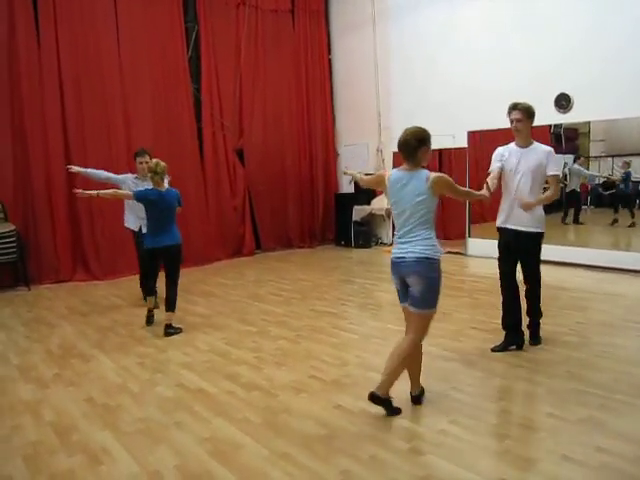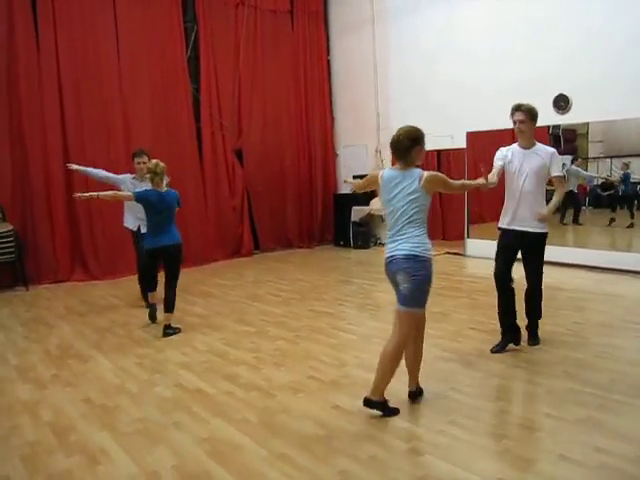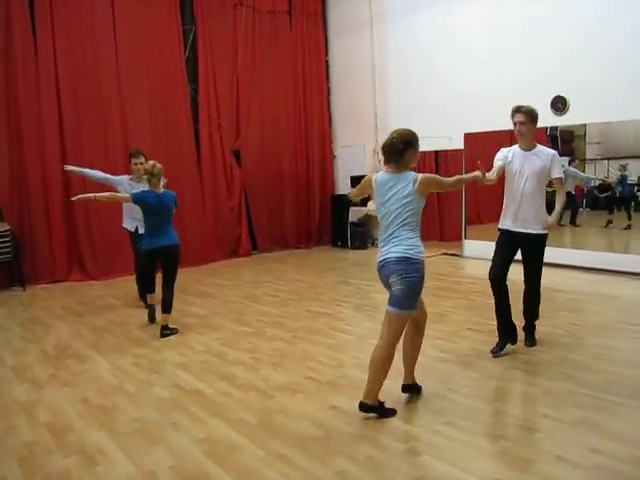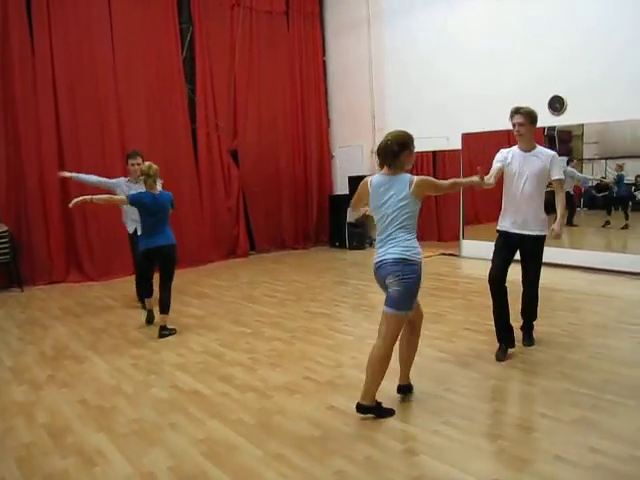
dt=0.1s
person 1, frame 1
left shoulder: (387, 178)
right shoulder: (435, 179)
left elbow: (363, 181)
right elbow: (463, 194)
left wrist: (352, 173)
right wrist: (481, 194)
left hip: (399, 260)
right hip: (424, 260)
left knee: (412, 328)
right knee: (415, 333)
left ankle: (416, 389)
right ankle: (381, 390)
person 1, frame 2
left shoulder: (379, 177)
right shoulder: (426, 179)
left elbow: (358, 185)
right elbow: (457, 186)
left wrist: (353, 181)
right wrist: (478, 183)
left hip: (392, 259)
right hip: (415, 259)
left knee: (416, 323)
right knee: (401, 333)
left ankle: (414, 385)
right ankle: (374, 396)
person 1, frame 3
left shoulder: (374, 181)
right shoulder: (421, 181)
left elbow: (354, 195)
right elbow: (452, 183)
left wrist: (356, 191)
right wrist: (474, 176)
left hip: (385, 262)
right hip: (408, 262)
left knee: (418, 317)
right knee: (389, 336)
left ankle: (409, 380)
right ankle: (369, 399)
person 1, frame 4
left shoulder: (368, 184)
right shoulder: (418, 183)
left elbow: (355, 207)
right elbow: (448, 185)
right wrist: (472, 181)
left hip: (381, 264)
right hip: (404, 263)
left knee: (415, 316)
right knee: (386, 335)
left ankle: (404, 381)
right ankle: (367, 400)
person 2, frame 1
left shoulder: (546, 153)
right shoulder: (501, 152)
left elbow: (555, 190)
right elbow: (493, 177)
left wrist: (535, 202)
right wrist: (489, 185)
left hip: (532, 227)
right hip: (506, 225)
left knee: (531, 280)
right knee: (507, 281)
left ankle: (534, 326)
right ankle: (513, 335)
person 2, frame 2
left shoulder: (549, 154)
right shoulder: (505, 152)
left elbow: (560, 189)
right elbow: (495, 175)
left wrist: (550, 209)
right wrist: (488, 180)
left hip: (536, 228)
right hip: (508, 225)
left knee: (534, 280)
right knee: (501, 277)
left ankle: (532, 327)
right ankle: (509, 333)
person 2, frame 3
left shoulder: (550, 156)
right shoulder: (505, 153)
left elbow: (560, 191)
right elbow: (494, 174)
left wrist: (555, 214)
right wrist: (486, 177)
left hip: (536, 229)
right hip: (508, 226)
left knee: (532, 282)
right knee: (496, 275)
left ankle: (530, 328)
right ankle: (506, 333)
person 2, frame 4
left shoulder: (549, 157)
right shoulder: (504, 154)
left elbow: (559, 192)
right elbow: (493, 177)
left wrist: (558, 221)
right wrist: (486, 181)
left hip: (535, 230)
right hip: (507, 228)
left knee: (530, 283)
right knee: (496, 279)
left ankle: (527, 328)
right ankle: (505, 338)
person 3, frame 1
left shoulder: (146, 195)
right shoulder: (174, 194)
left elbow: (117, 193)
left wrist: (91, 193)
left hip: (152, 245)
right hip: (173, 244)
left knee: (150, 277)
right knee: (171, 283)
left ankle: (150, 312)
right ankle: (169, 325)
person 3, frame 2
left shoulder: (146, 195)
right shoulder: (174, 195)
left elbow: (116, 195)
left wrist: (92, 195)
left hip: (152, 246)
right hip: (173, 245)
left knee: (151, 275)
right knee: (171, 284)
left ankle: (152, 305)
right ankle: (167, 326)
person 3, frame 3
left shoulder: (143, 197)
right shoulder: (171, 196)
left elbow: (114, 196)
left wrist: (89, 196)
left hip: (150, 246)
right hip: (171, 246)
left knee: (148, 276)
right knee: (168, 285)
left ankle: (151, 307)
right ankle: (165, 327)
person 3, frame 4
left shoulder: (139, 198)
right shoulder: (168, 196)
left elbow: (110, 199)
left wrist: (86, 198)
left hip: (147, 247)
right hip: (168, 246)
left knee: (145, 278)
right knee: (165, 285)
left ankle: (150, 312)
right ankle: (163, 327)
person 4, frame 1
right shoulder: (127, 180)
right elbow: (104, 176)
right wrist: (82, 170)
right hip: (138, 228)
right knee: (144, 263)
right ankle: (150, 294)
person 4, frame 2
right shoulder: (125, 180)
right elbow: (104, 175)
right wrist: (80, 168)
right hip: (137, 228)
left knee: (148, 262)
right knee: (143, 263)
left ankle: (147, 292)
right ankle: (147, 295)
person 4, frame 3
right shoulder: (123, 181)
right elbow: (101, 176)
right wrist: (77, 169)
right hip: (135, 229)
right knee: (140, 264)
left ankle: (145, 293)
right ankle: (145, 295)
person 4, frame 4
right shoulder: (121, 183)
right elbow: (98, 181)
right wrist: (73, 176)
right hip: (134, 230)
right knee: (139, 265)
left ankle: (144, 294)
right ankle: (143, 297)
